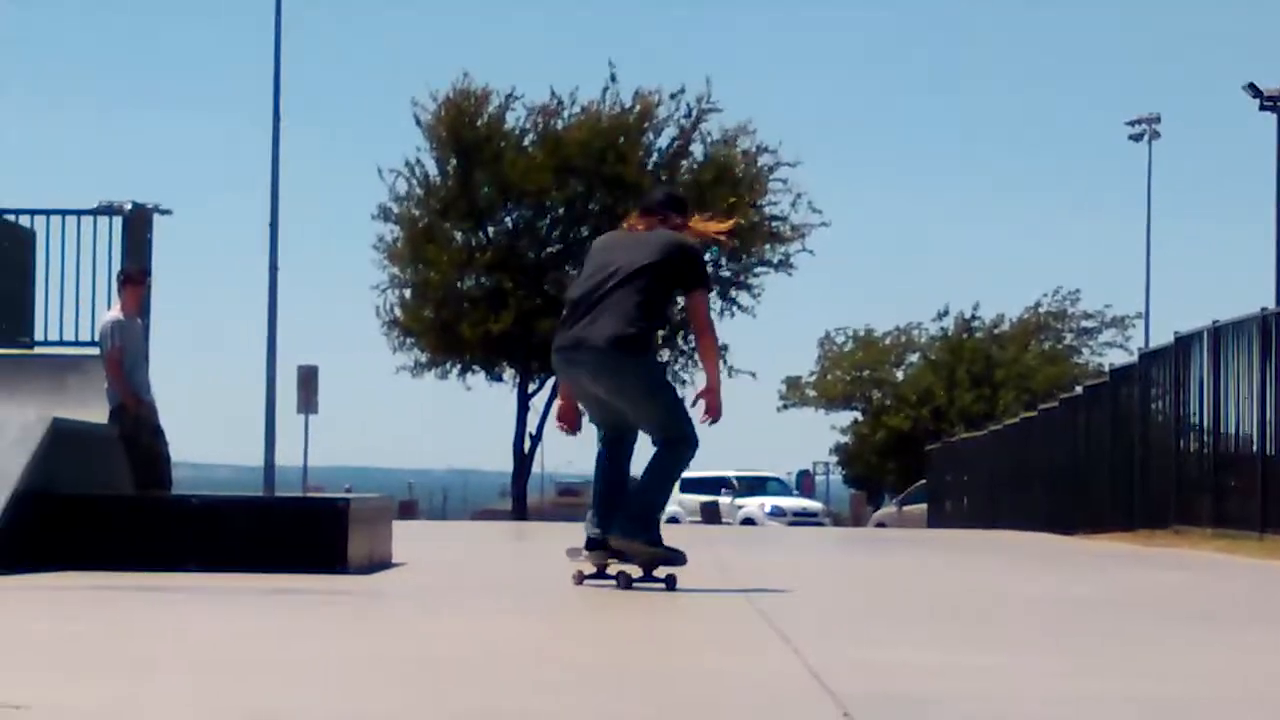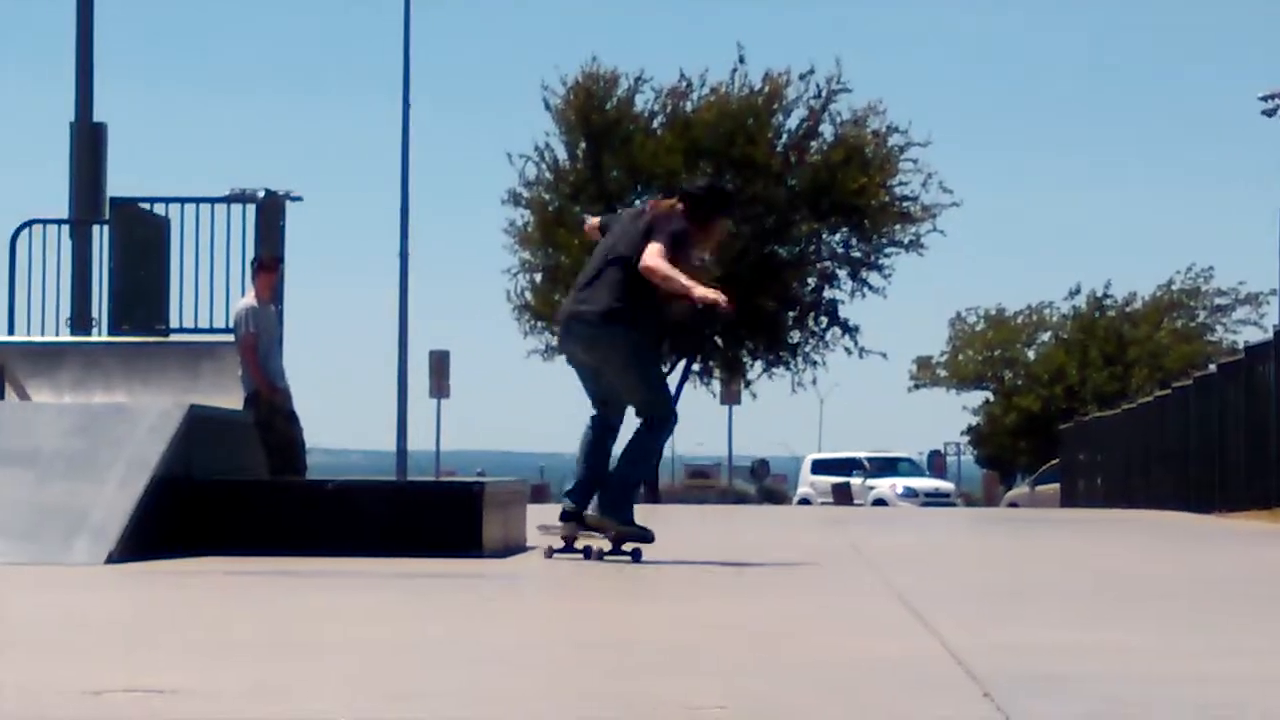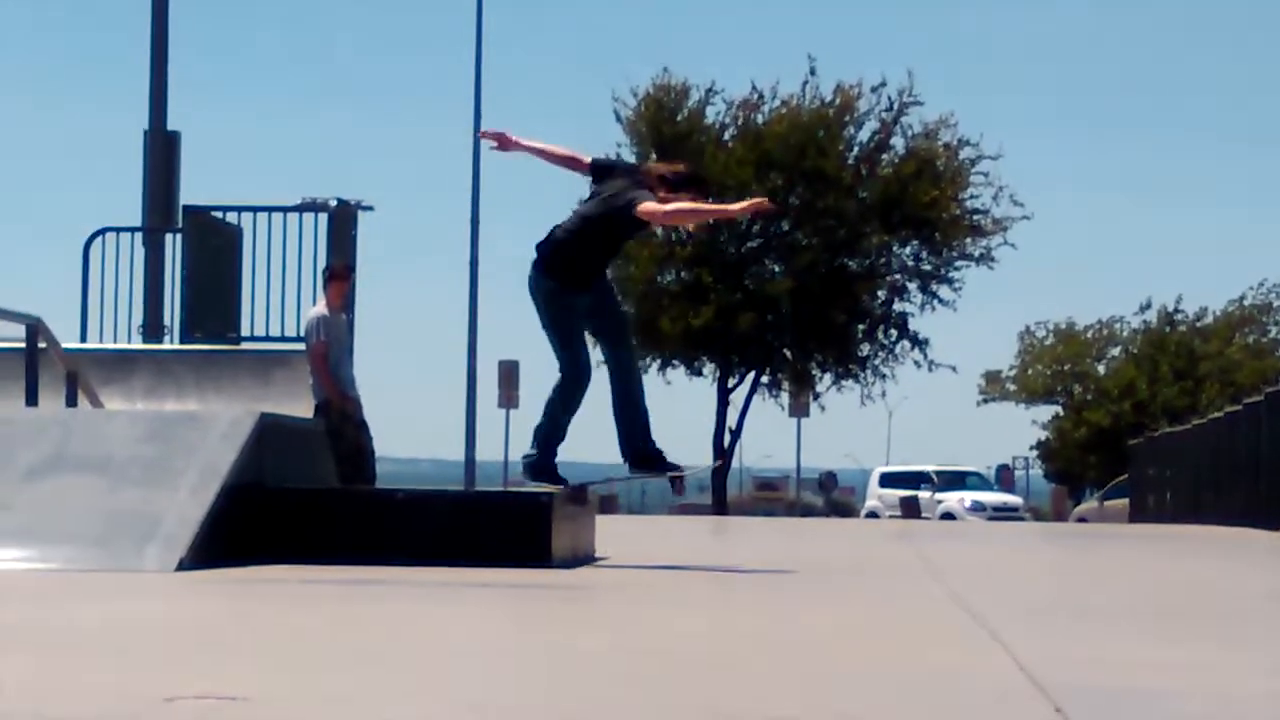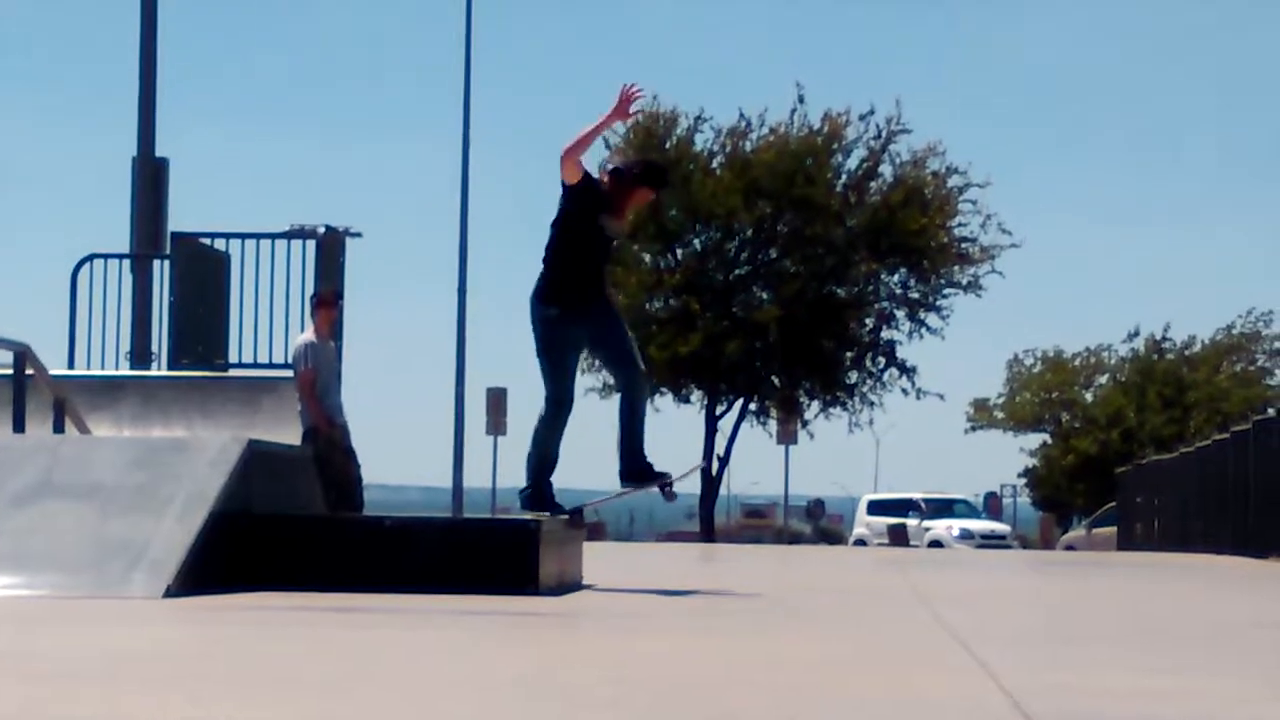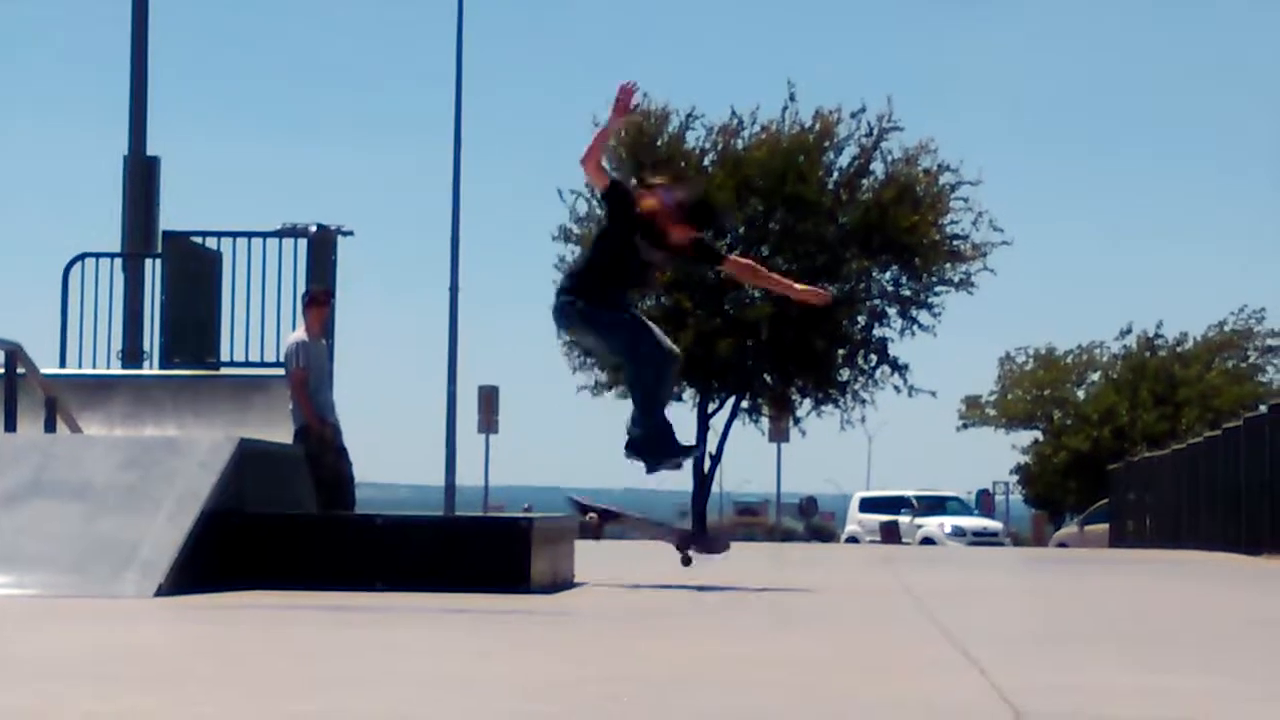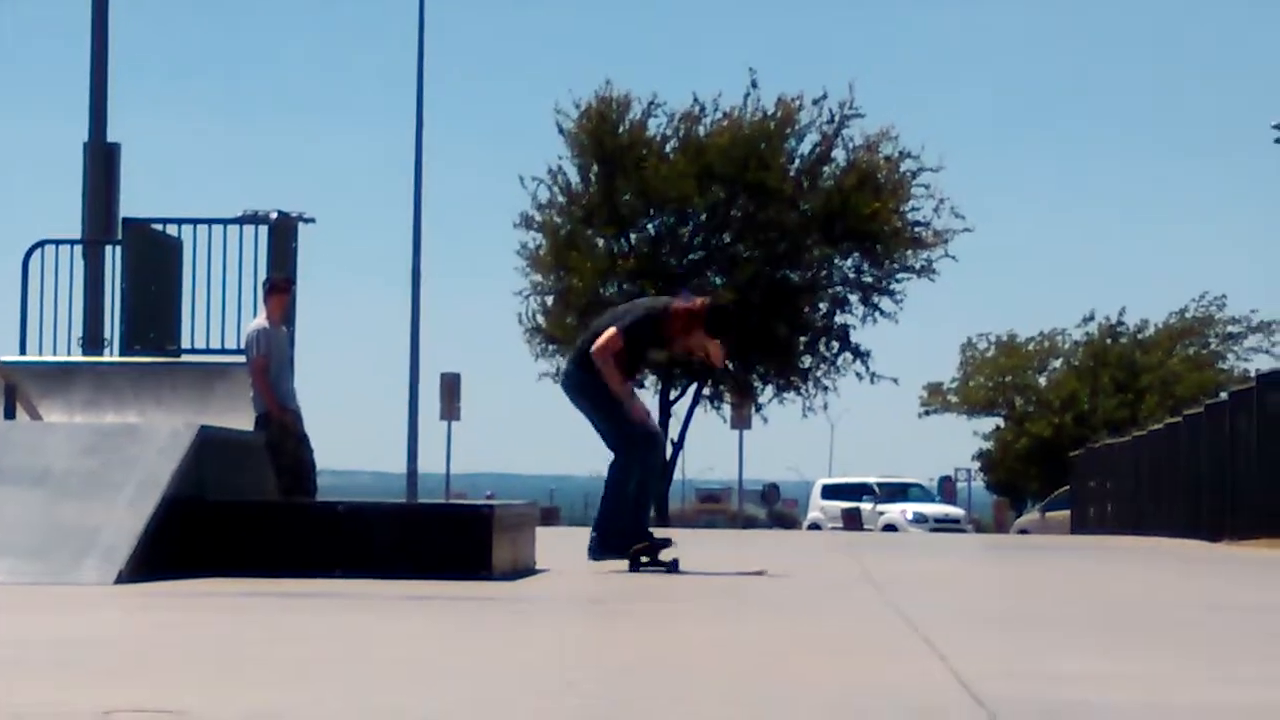
dt=0.5s
person 1, frame 1
left shoulder: (603, 243)
right shoulder: (683, 248)
right elbow: (703, 330)
left wrist: (568, 394)
right wrist: (713, 388)
left hip: (565, 356)
right hip: (618, 354)
left knee: (615, 436)
right knee: (679, 440)
left ankle: (600, 531)
right ankle: (634, 527)
person 1, frame 2
left shoulder: (633, 216)
right shoulder: (677, 227)
right elbow: (650, 264)
right wrist: (695, 288)
left hip: (571, 326)
right hip: (611, 327)
left knee: (606, 415)
right knee: (660, 418)
left ankle: (576, 505)
right ankle: (614, 508)
person 1, frame 3
left shoulder: (627, 176)
right shoulder: (630, 196)
left elbow: (570, 159)
right elbow: (663, 212)
left wrist: (518, 144)
right wrist: (729, 211)
left hip: (590, 278)
right hip: (554, 281)
left knee: (624, 360)
right knee: (577, 373)
left ankle: (640, 454)
right ankle: (539, 461)
person 1, frame 4
left shoulder: (613, 212)
right shoulder: (587, 196)
right elbow: (568, 158)
right wrist: (612, 118)
left hip: (594, 304)
right hip: (556, 309)
left knee: (634, 376)
right knee: (559, 402)
left ankle: (634, 466)
right ankle: (536, 491)
person 1, frame 5
left shoulder: (687, 240)
right shoulder: (629, 213)
left elbow: (736, 266)
right elbow: (590, 164)
left wrist: (793, 288)
right wrist: (616, 119)
left hip: (608, 308)
right hip: (576, 304)
left knee: (666, 359)
right knee: (647, 356)
left ankle: (646, 436)
right ankle: (650, 439)
person 1, frame 6
left shoulder: (681, 327)
right shoulder: (650, 317)
right elbow: (599, 350)
right wrist: (629, 401)
left hip: (608, 377)
right hip: (585, 375)
left knee: (651, 445)
right knee: (632, 447)
left ankle: (634, 533)
right ankle: (606, 539)
person 2, frame 1
left shoulder: (137, 322)
right shoulder: (113, 322)
right elbow: (113, 368)
left wrist: (146, 402)
right wrist: (133, 404)
left hip: (143, 405)
right hip: (127, 408)
left knee: (158, 462)
right knee: (135, 467)
person 2, frame 2
left shoulder: (271, 308)
right shoulder: (247, 309)
right elbow: (248, 354)
left wrist: (281, 388)
right wrist: (267, 391)
left hip: (277, 392)
right hip: (261, 394)
left knee: (293, 447)
right knee: (270, 452)
person 2, frame 3
left shoulder: (342, 317)
right shoulder: (318, 317)
right elbow: (318, 363)
left wrist: (352, 397)
right wrist: (338, 400)
left hip: (348, 400)
right hip: (332, 403)
left knee: (363, 456)
right knee: (341, 460)
person 2, frame 4
left shoulder: (330, 344)
right shoulder: (307, 344)
right elbow: (306, 391)
left wrist: (339, 425)
right wrist: (326, 428)
left hip: (336, 428)
right hip: (319, 431)
left knee: (351, 484)
right knee: (327, 488)
person 2, frame 5
left shoulder: (322, 343)
right shoulder: (298, 343)
right elbow: (298, 389)
left wrist: (331, 424)
right wrist: (317, 426)
left hip: (328, 425)
right hip: (311, 429)
left knee: (342, 482)
right knee: (319, 487)
person 2, frame 6
left shoulder: (282, 330)
right shoulder: (259, 330)
right elbow: (258, 375)
left wrist: (292, 410)
right wrist: (278, 413)
left hip: (289, 412)
right hip: (272, 415)
left knee: (304, 469)
right knee: (281, 473)
